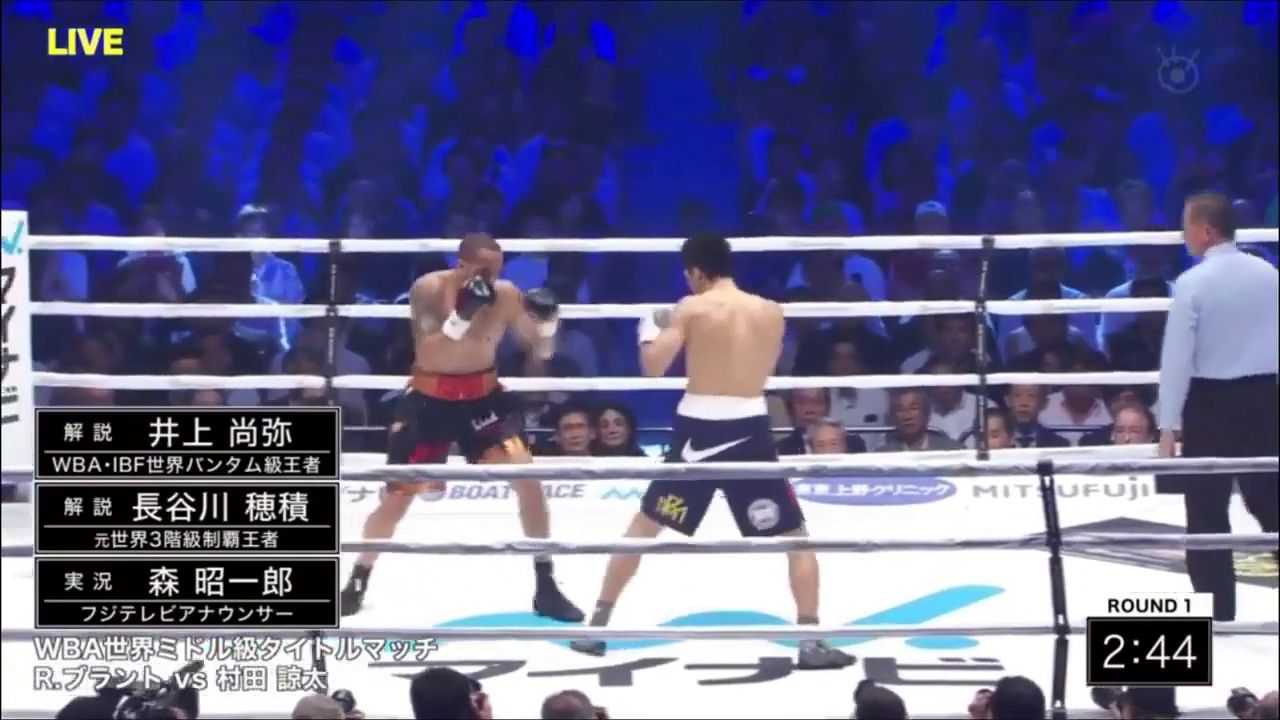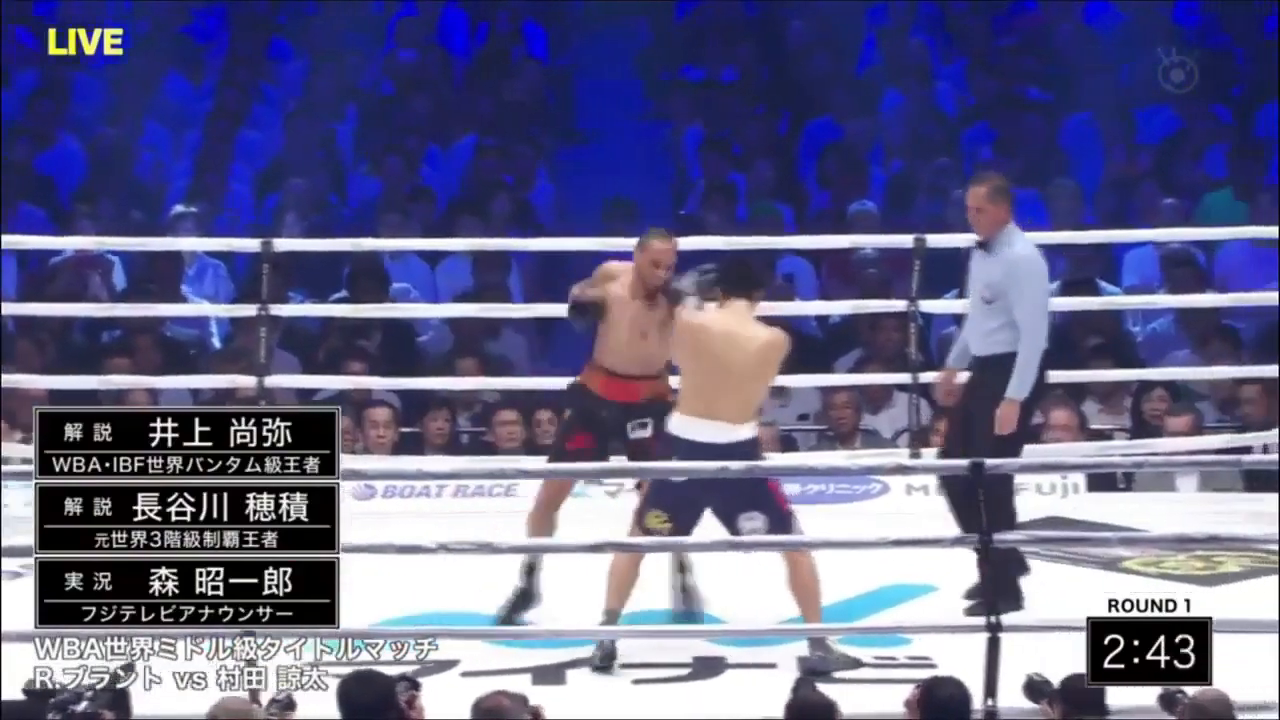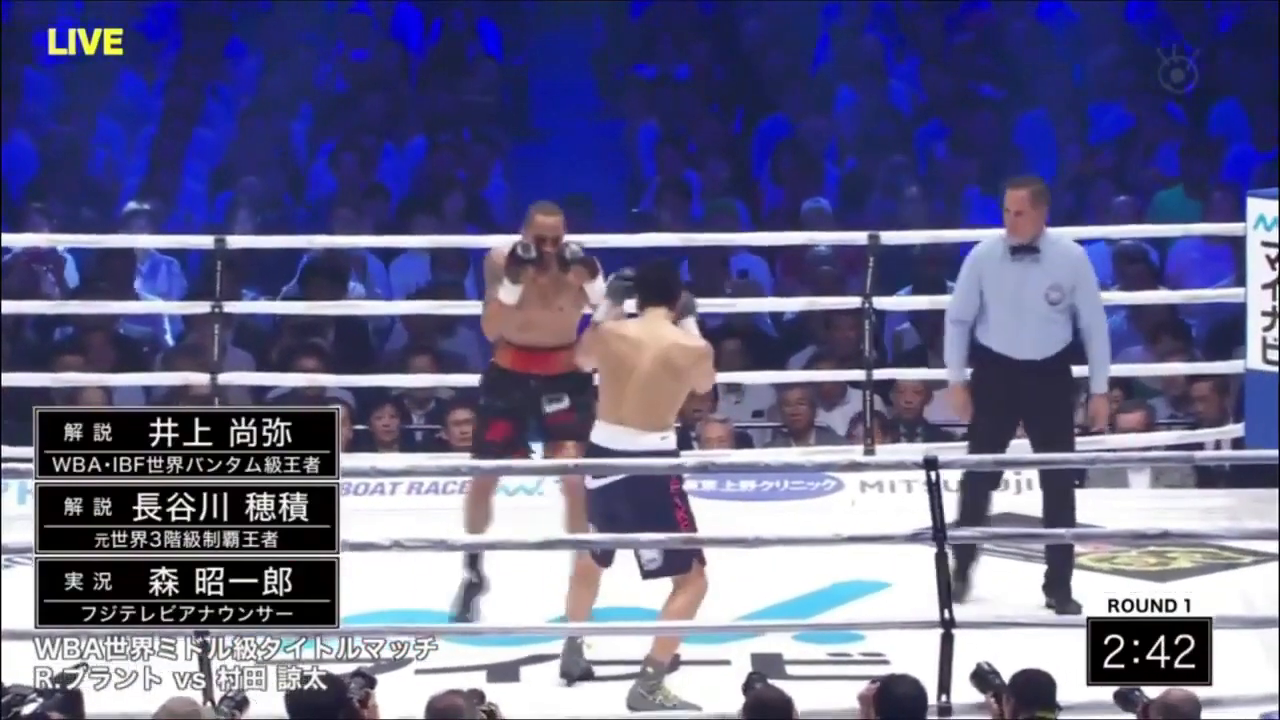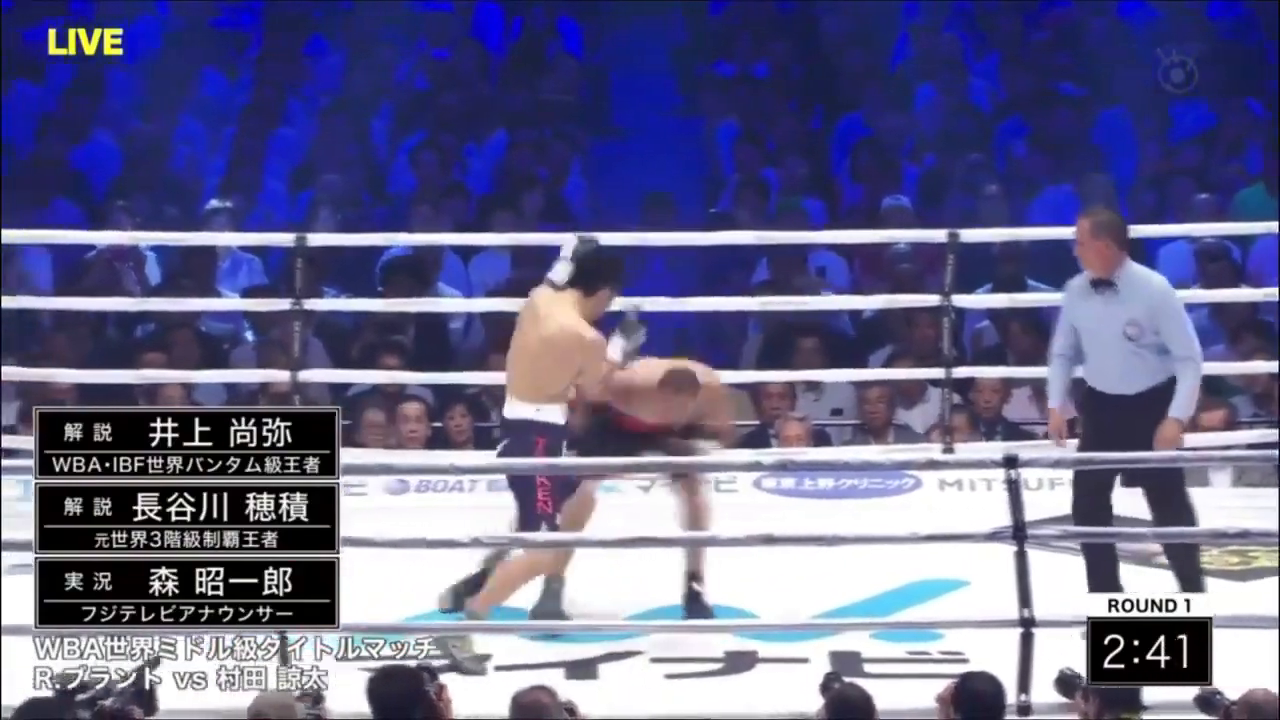
dt=1s
person 1, frame 1
left shoulder: (691, 308)
right shoulder: (771, 313)
left elbow: (654, 366)
left wrist: (648, 331)
left hip: (698, 432)
right hip: (748, 433)
left knee: (643, 527)
right knee: (794, 537)
left ankle: (599, 623)
right ankle: (811, 640)
person 1, frame 2
left shoulder: (690, 323)
right shoulder: (776, 340)
left wrist: (692, 303)
left hip: (684, 450)
right hip: (736, 455)
left knee: (636, 541)
right knee: (795, 547)
left ankle: (605, 640)
right ankle: (819, 648)
person 1, frame 3
left shoulder: (610, 333)
right shoulder: (693, 348)
left elbow: (582, 360)
right elbow: (704, 386)
left wrist: (608, 304)
right wrist: (690, 321)
left hip: (603, 460)
right hip: (651, 468)
left knee: (592, 560)
right knee: (691, 581)
left ankle: (572, 652)
right ankle: (648, 685)
person 1, frame 4
left shoulder: (537, 302)
right shoulder: (585, 338)
right elbow: (593, 391)
left wrist: (566, 261)
right wrist: (619, 348)
left hip: (520, 428)
right hip: (535, 438)
left knee: (580, 503)
right knee: (539, 555)
right ankle: (458, 631)
person 2, frame 1
left shoulder: (1192, 282)
left elbow: (1176, 358)
left wrist: (1168, 424)
left hip: (1211, 401)
left knee: (1206, 510)
left ankle: (1215, 608)
person 2, frame 2
left shoulder: (1021, 259)
right shoulder: (982, 252)
left elbow: (1034, 334)
left wrist: (1014, 399)
right wrist: (953, 364)
left hip: (1010, 377)
right hip: (984, 372)
left knee: (992, 479)
right knee: (954, 469)
left ankle: (1003, 588)
right ankle: (1000, 569)
person 2, frame 3
left shoulder: (1072, 258)
right shoulder: (983, 256)
left elbow: (1093, 325)
right elbow: (958, 319)
left wrist: (1099, 389)
right wrist: (957, 380)
left hip: (1051, 374)
right hip: (996, 372)
left knee: (1059, 481)
right knee: (980, 472)
left ankle: (1059, 584)
right ankle: (962, 564)
person 2, frame 4
left shoulder: (1154, 289)
right shoulder: (1077, 291)
left elbow: (1189, 358)
right elbow: (1062, 352)
left wrist: (1176, 419)
right wrist: (1056, 406)
left hip: (1151, 405)
right hip: (1100, 406)
left knee: (1168, 504)
right knee: (1088, 502)
left ankle: (1191, 591)
right ankle: (1106, 598)
person 3, frame 1
left shoulder: (506, 294)
right shoulder: (428, 288)
left elbow: (541, 352)
right elbow: (427, 357)
left wrist: (547, 321)
right wrist: (462, 315)
left hip: (484, 395)
right hip: (430, 399)
left knee: (528, 480)
right knee: (396, 499)
left ankle: (545, 583)
right ankle: (359, 579)
person 3, frame 2
right shoulder: (613, 273)
right elbow: (581, 293)
right wrist: (580, 300)
left hip: (647, 399)
right hip: (595, 393)
right knee: (552, 490)
left ankle: (682, 580)
right ankle: (528, 583)
person 3, frame 3
left shoulder: (577, 264)
right shoulder: (500, 259)
right elbow: (491, 331)
left wrist: (591, 275)
right wrist: (513, 278)
left hip: (564, 376)
right hip: (509, 375)
left knee: (573, 483)
right knee: (483, 479)
right ankle: (473, 572)
person 3, frame 4
left shoulder: (713, 392)
right shoulder: (630, 384)
left elbow: (723, 432)
left hip: (671, 429)
right hip: (619, 419)
left knee: (692, 494)
left ankle: (694, 589)
